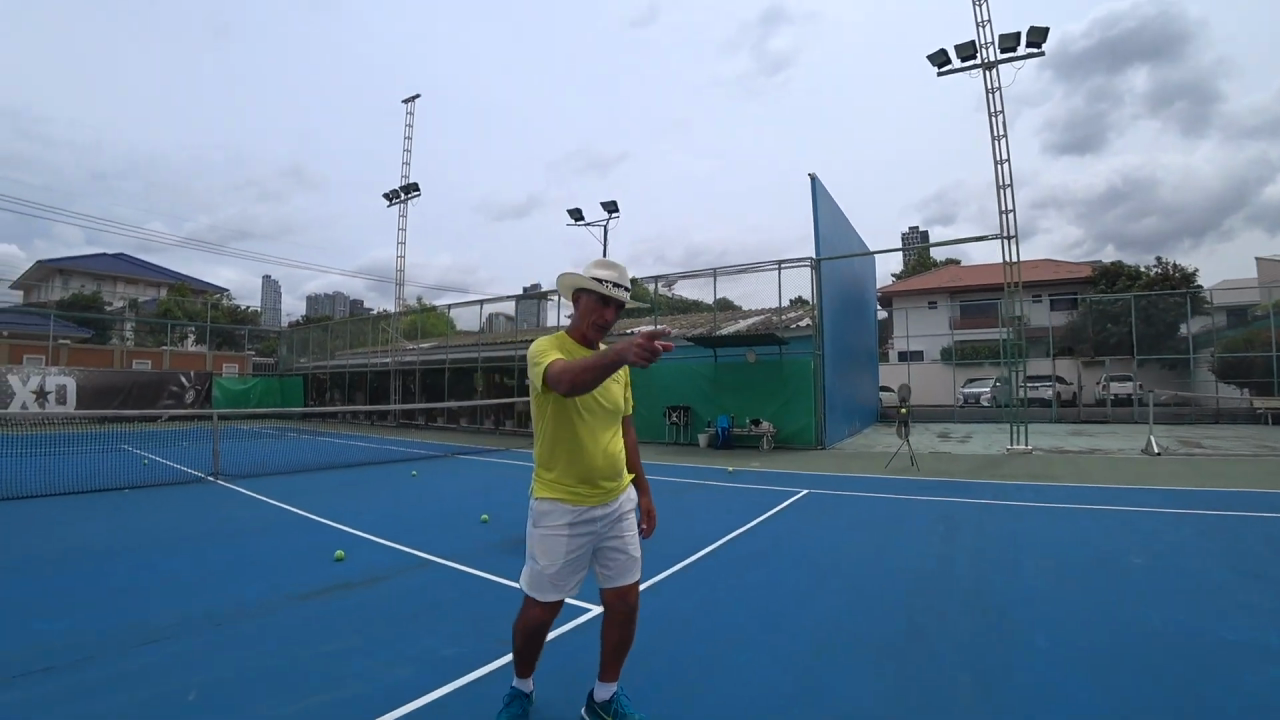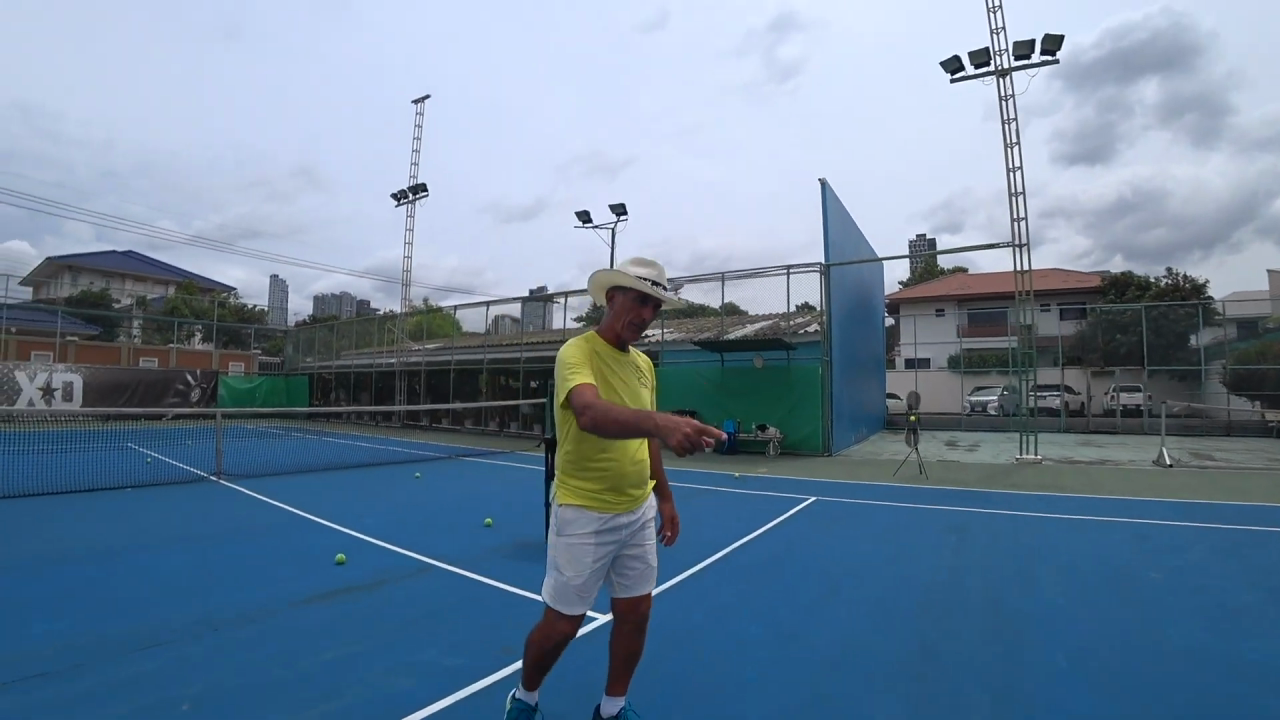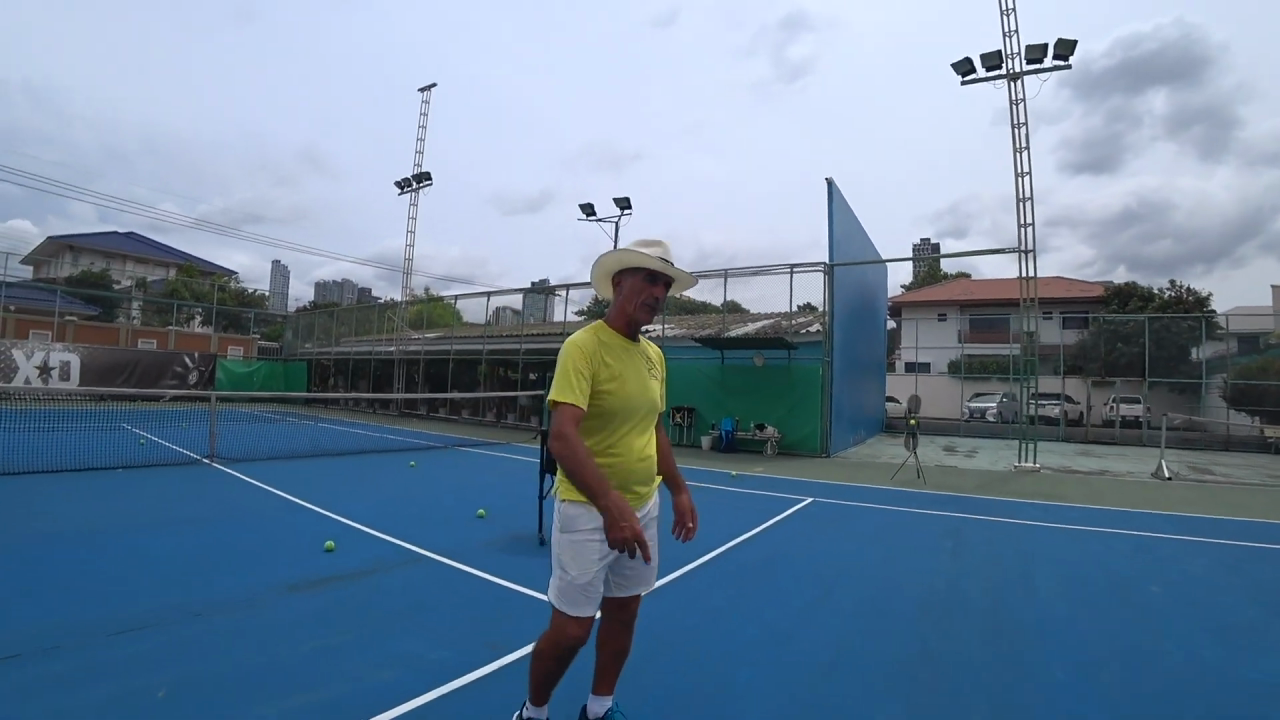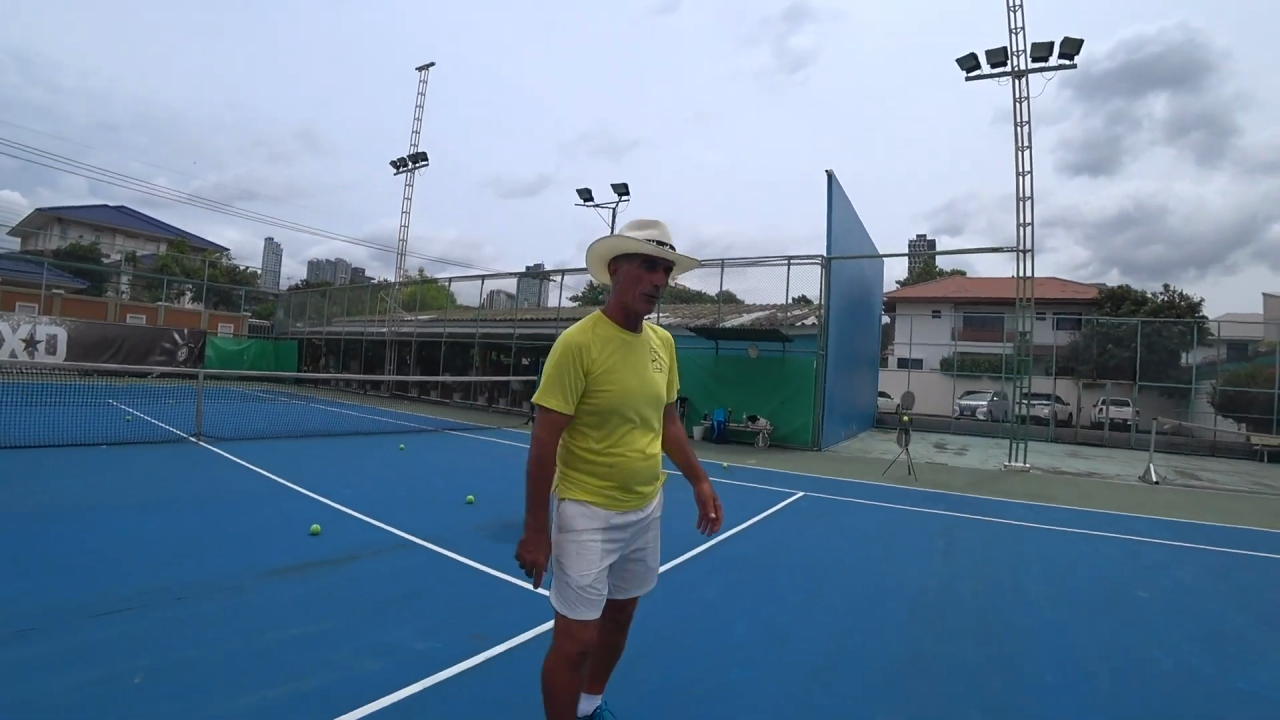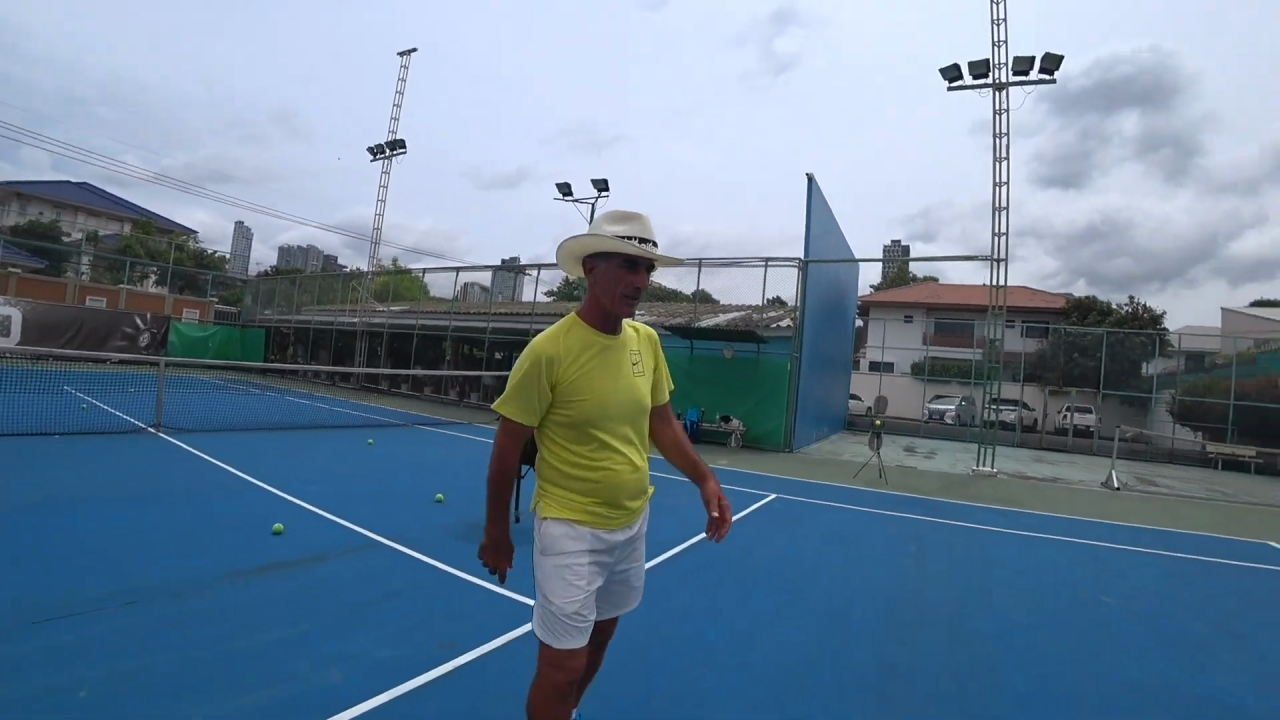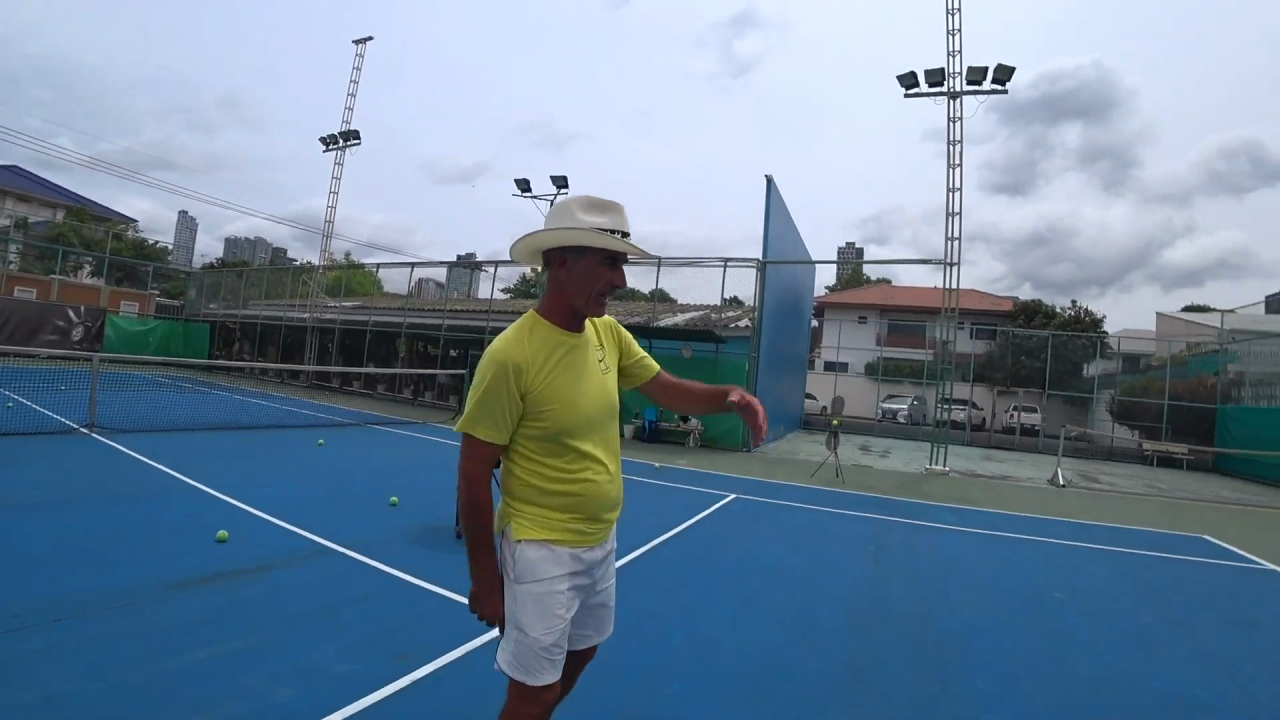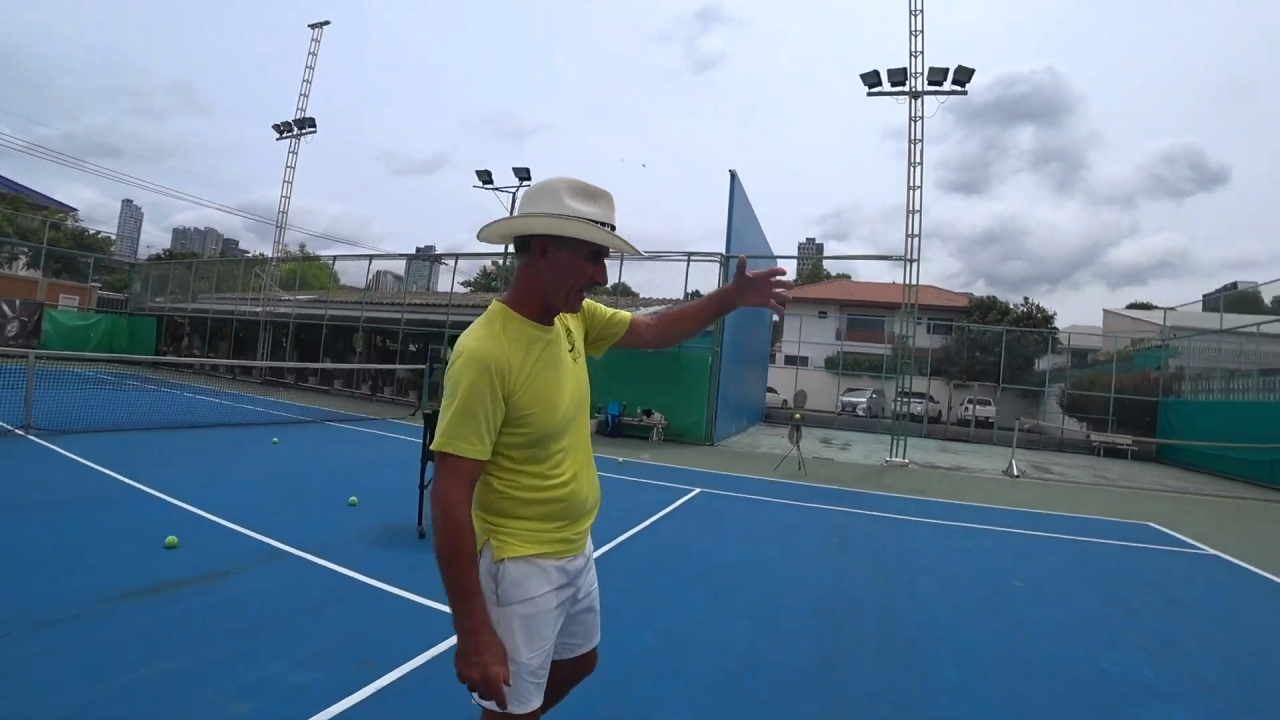
dt=0.2s
person 1, frame 1
right shoulder: (547, 348)
right elbow: (568, 381)
left wrist: (642, 491)
right wrist: (623, 352)
left hip: (618, 504)
right hip: (561, 508)
left knee: (625, 603)
right knee: (539, 612)
person 1, frame 2
left shoulder: (643, 364)
right shoulder: (576, 353)
right elbow: (591, 415)
left wrist: (665, 497)
right wrist: (663, 421)
left hip: (639, 511)
right hip: (583, 514)
left knee: (635, 613)
right knee: (561, 624)
person 1, frame 3
left shoulder: (654, 354)
right shoulder: (582, 347)
right elbow: (562, 438)
left wrist: (679, 491)
right wrist: (610, 507)
left hip: (641, 509)
right hip: (588, 511)
left knee: (623, 613)
right knee: (570, 628)
person 1, frame 4
left shoulder: (663, 342)
right shoulder: (576, 343)
right elbow: (543, 443)
left wrist: (699, 480)
right wrist: (535, 529)
left hip: (646, 508)
right hip: (588, 512)
left knee: (620, 613)
right knee: (576, 636)
person 1, frame 5
left shoulder: (646, 340)
right shoulder: (548, 350)
left elbow: (662, 421)
right elbow: (506, 449)
left wrist: (704, 478)
right wrist: (497, 533)
left hip: (631, 525)
right hip: (570, 531)
left knee: (599, 637)
right knee: (562, 666)
person 1, frame 6
left shoulder: (606, 332)
right shoulder: (511, 354)
left elbow: (666, 388)
right elbow: (473, 475)
left wrist: (726, 396)
right wrist: (484, 572)
left hip: (600, 542)
right hip: (540, 553)
left knee: (577, 658)
person 1, frame 7
left shoulder: (573, 317)
left elbow: (654, 328)
right elbow: (450, 499)
right wrist: (472, 629)
left hip: (575, 550)
right hip: (521, 566)
left knee: (577, 663)
